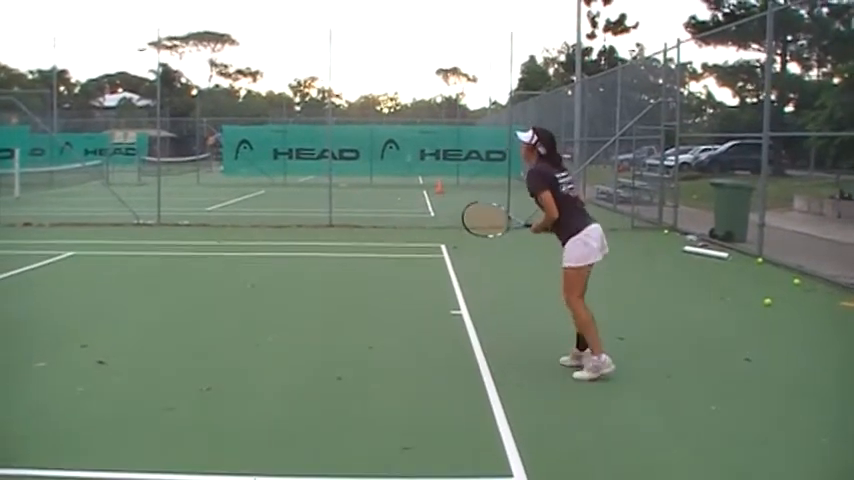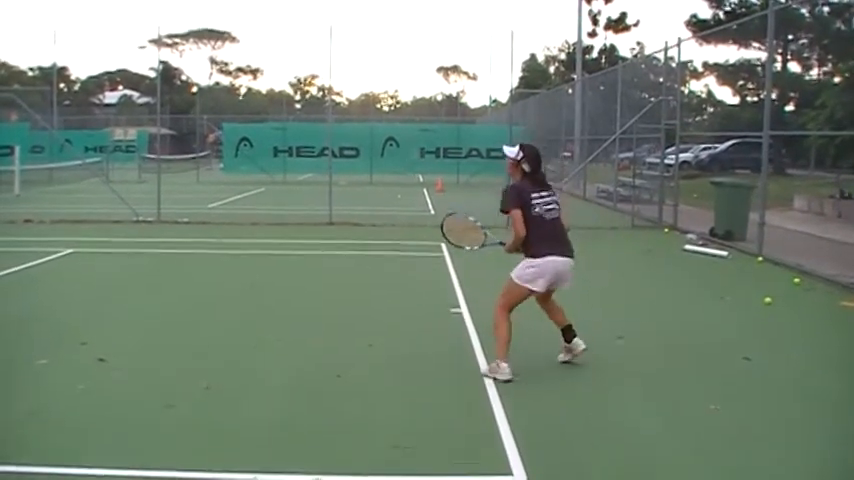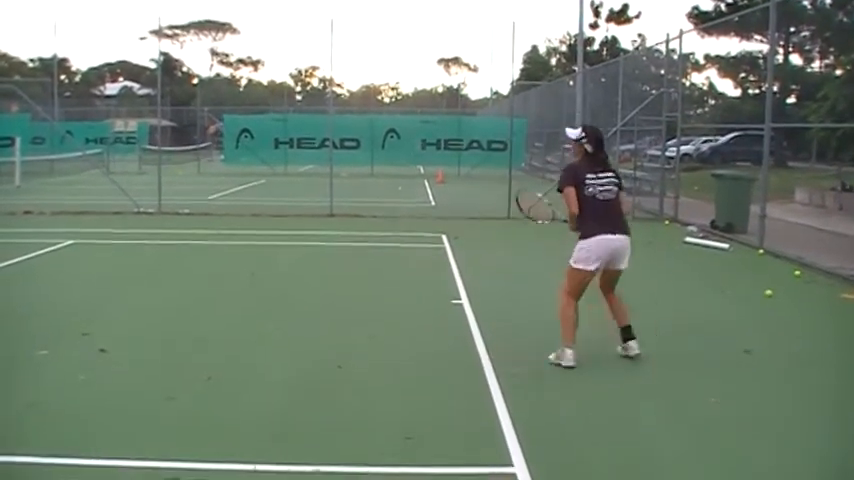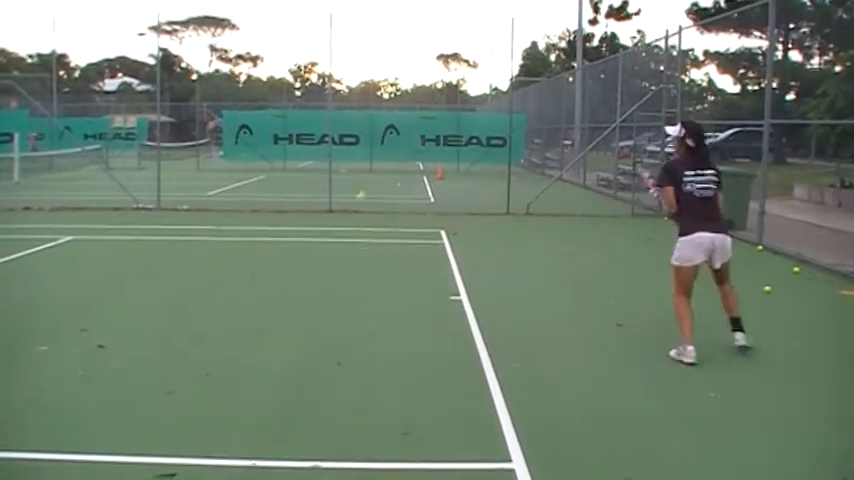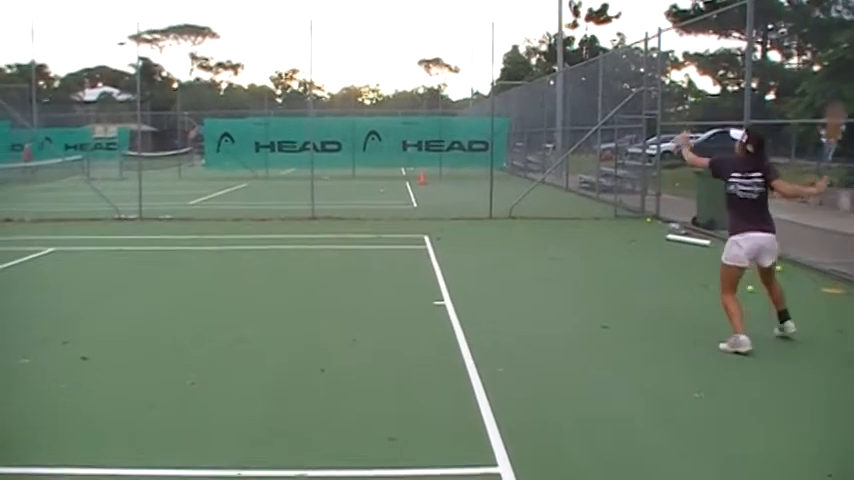
dt=0.5s
person 1, frame 1
left shoulder: (536, 173)
right shoulder: (557, 169)
left elbow: (553, 214)
left wrist: (539, 227)
right wrist: (549, 226)
left hip: (579, 238)
right hip: (590, 230)
left knee: (573, 299)
right knee: (575, 296)
left ankle: (599, 359)
right ankle: (582, 350)
person 1, frame 2
left shoulder: (513, 190)
right shoulder: (546, 188)
left elbow: (520, 233)
right elbow: (562, 226)
left wrist: (512, 247)
left hip: (541, 261)
right hip: (566, 259)
left knee: (502, 308)
right knee: (543, 298)
left ankle: (501, 365)
right ankle: (572, 341)
person 1, frame 3
left shoulder: (572, 170)
right shoulder: (611, 171)
left elbow: (573, 211)
right elbow: (623, 208)
left wrist: (574, 225)
left hip: (594, 240)
right hip: (622, 238)
left knee: (569, 296)
right knee: (608, 290)
left ankle: (566, 352)
right ankle: (629, 342)
person 1, frame 4
left shoulder: (671, 167)
right shoulder: (712, 168)
left elbow: (672, 210)
right elbow: (717, 204)
left hip: (692, 238)
right hip: (720, 235)
left knee: (681, 296)
right knee: (723, 283)
left ankle: (687, 348)
right ankle: (738, 332)
person 1, frame 5
left shoulder: (727, 163)
right shoulder: (765, 168)
left elbow: (693, 161)
right elbow: (785, 190)
left wrist: (684, 146)
right wrist: (814, 190)
left hip: (741, 238)
right hip: (767, 236)
left knee: (727, 292)
right knee: (769, 281)
left ankle: (740, 338)
right ankle: (786, 322)
